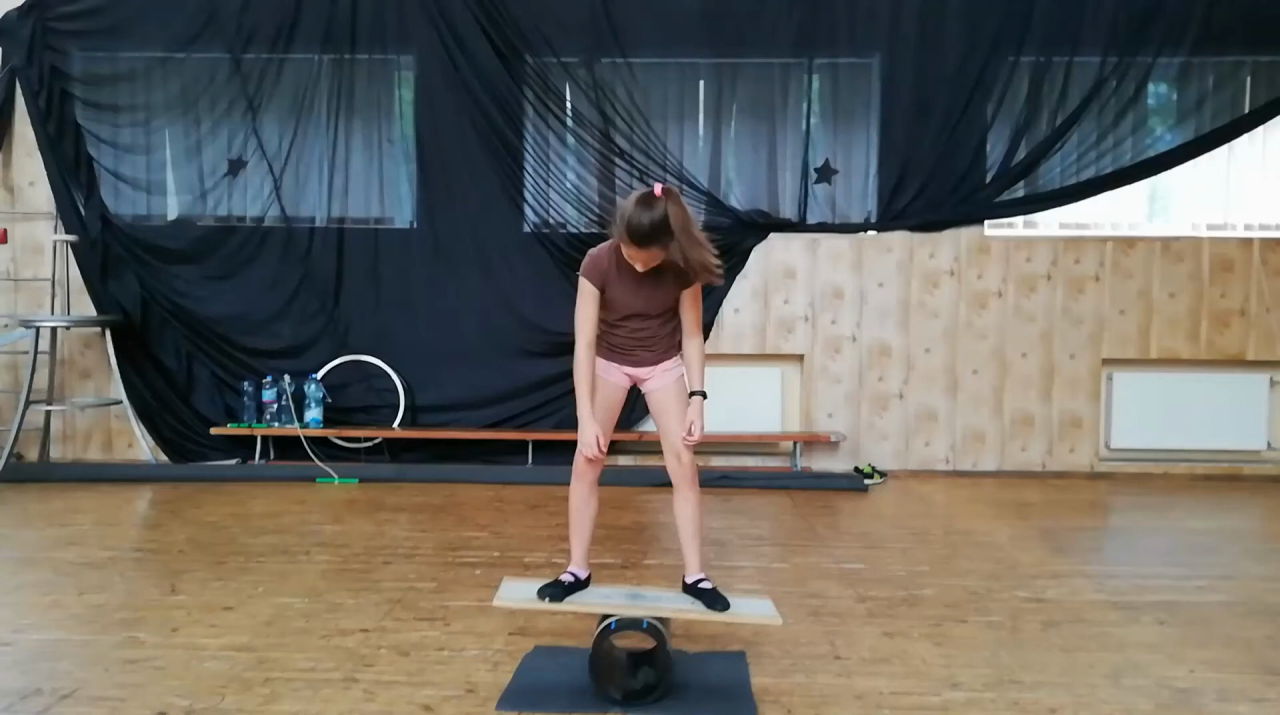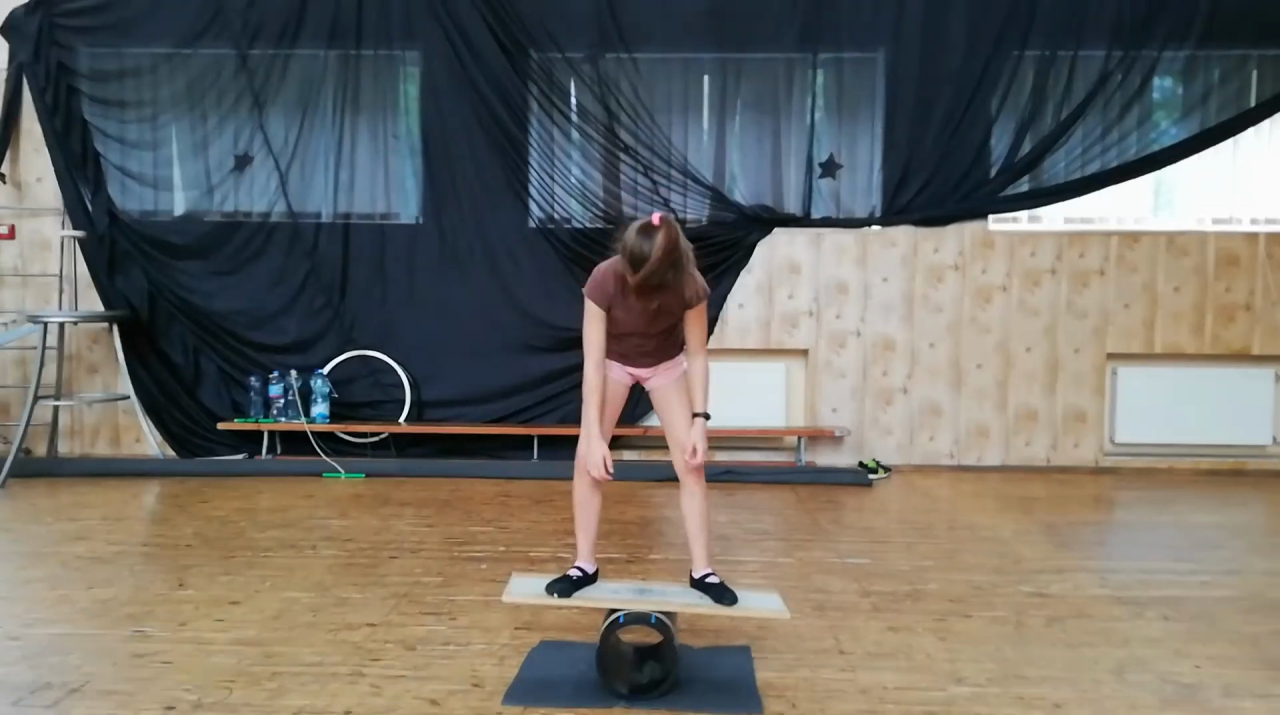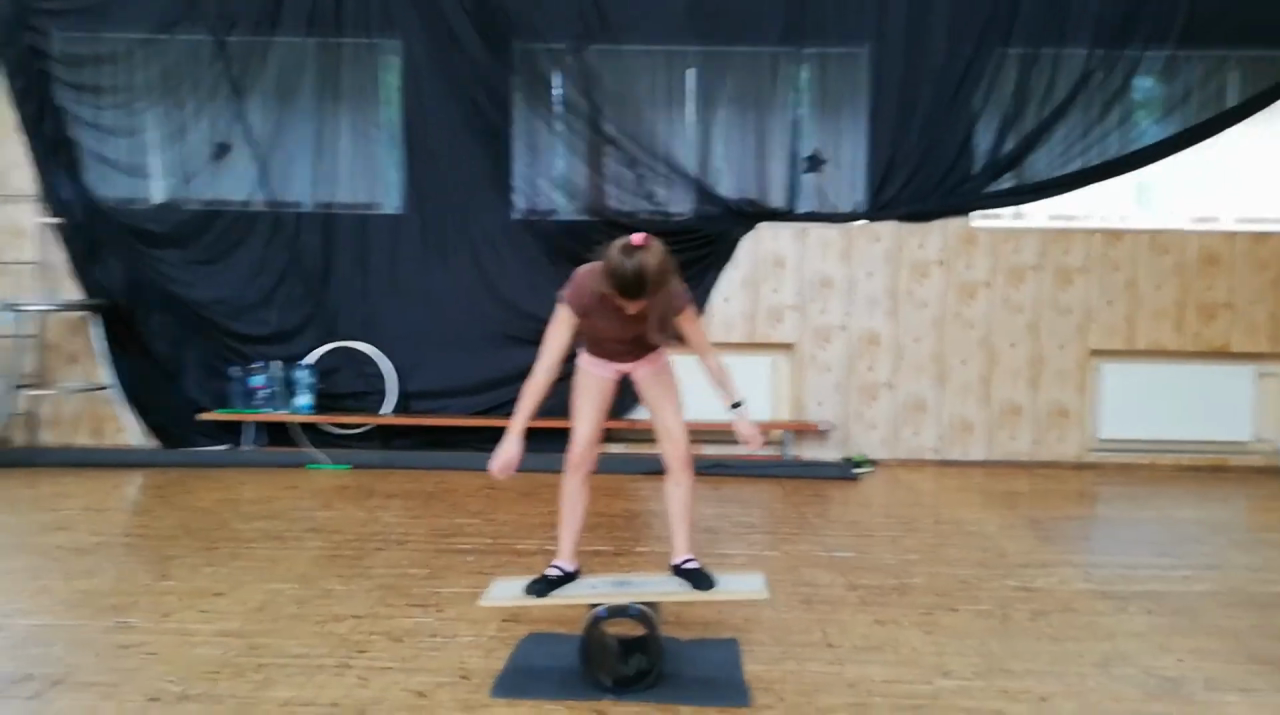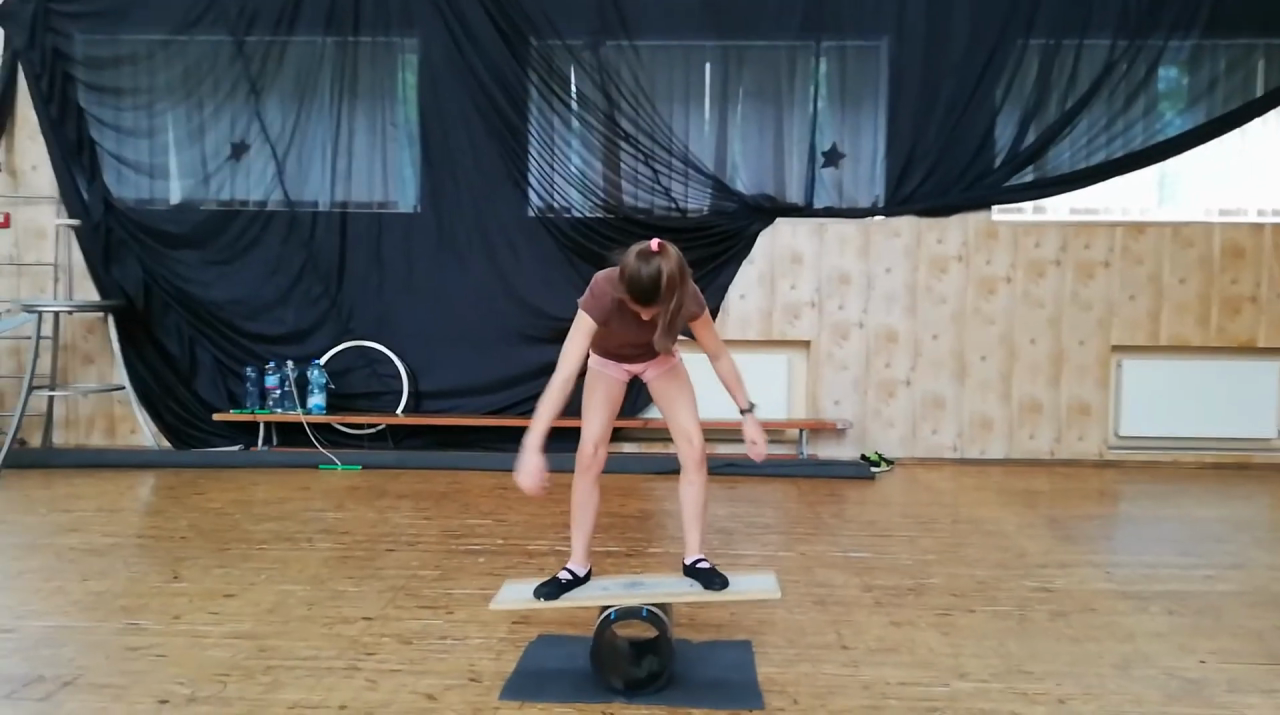
dt=0.4s
person 1, frame 1
left shoulder: (683, 266)
right shoulder: (598, 263)
left elbow: (692, 335)
right elbow: (584, 343)
left wrist: (697, 397)
right wrist: (586, 417)
left hip: (664, 367)
right hip: (609, 364)
left knee: (683, 463)
right knee: (586, 461)
left ankle: (694, 576)
right ankle: (577, 570)
person 1, frame 2
left shoulder: (689, 285)
right shoulder: (603, 281)
left elbow: (696, 354)
right elbow: (593, 363)
left wrist: (699, 418)
right wrist: (593, 437)
left hip: (666, 364)
right hip: (614, 363)
left knee: (690, 461)
right knee: (588, 461)
left ankle: (702, 571)
right ankle: (585, 565)
person 1, frame 3
left shoulder: (670, 292)
right shoulder: (584, 285)
left elbow: (705, 350)
right elbow: (547, 363)
left wrist: (736, 408)
right wrist: (514, 434)
left hip: (648, 357)
right hip: (596, 359)
left knee: (678, 449)
right knee: (580, 452)
left ankle: (682, 558)
right ankle: (565, 563)
person 1, frame 4
left shoulder: (685, 296)
right shoulder: (602, 292)
left elbow: (718, 355)
right elbow: (564, 373)
left wrist: (747, 413)
right wrist: (532, 448)
left hip: (660, 359)
right hip: (608, 361)
left knee: (693, 448)
right knee: (590, 454)
left ankle: (694, 558)
right ankle: (577, 566)
